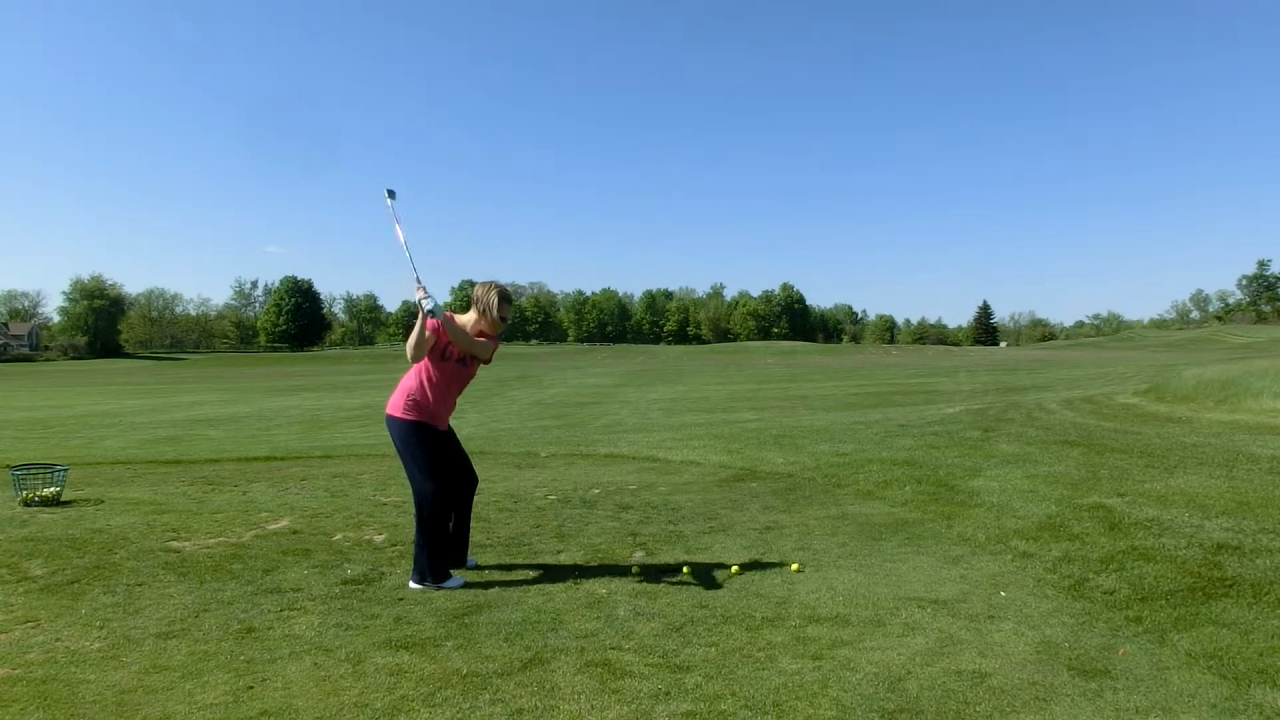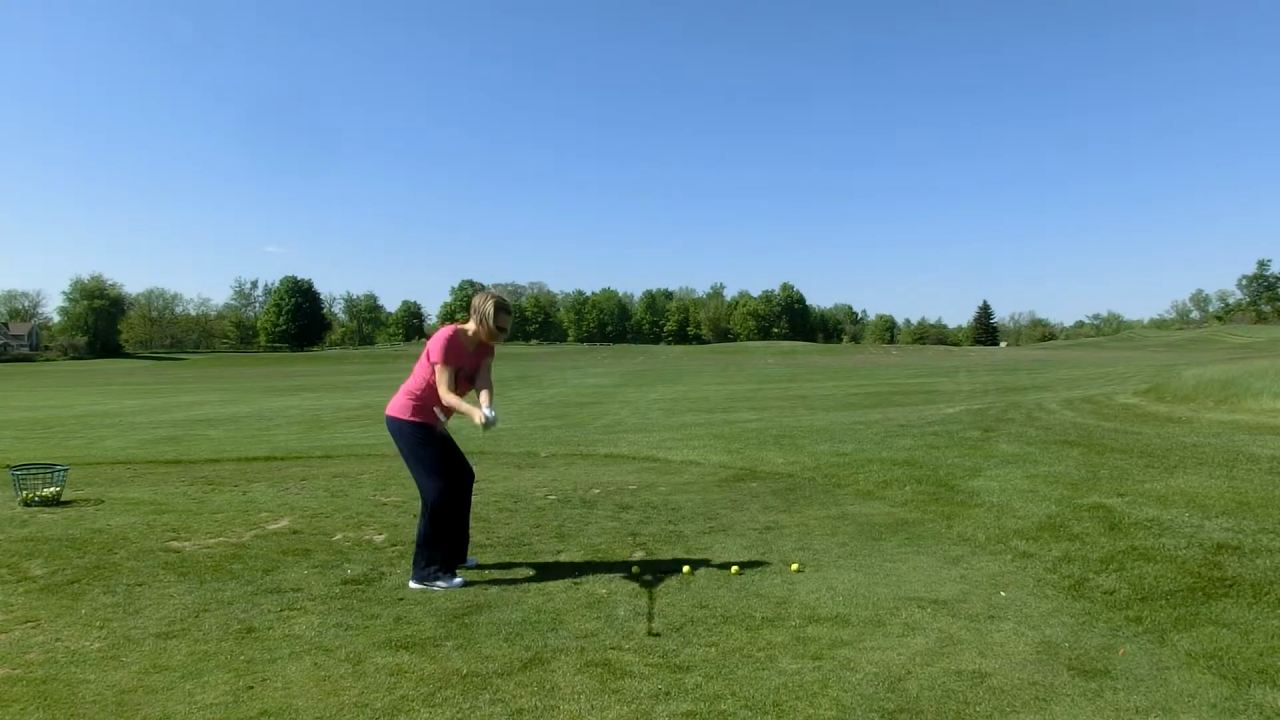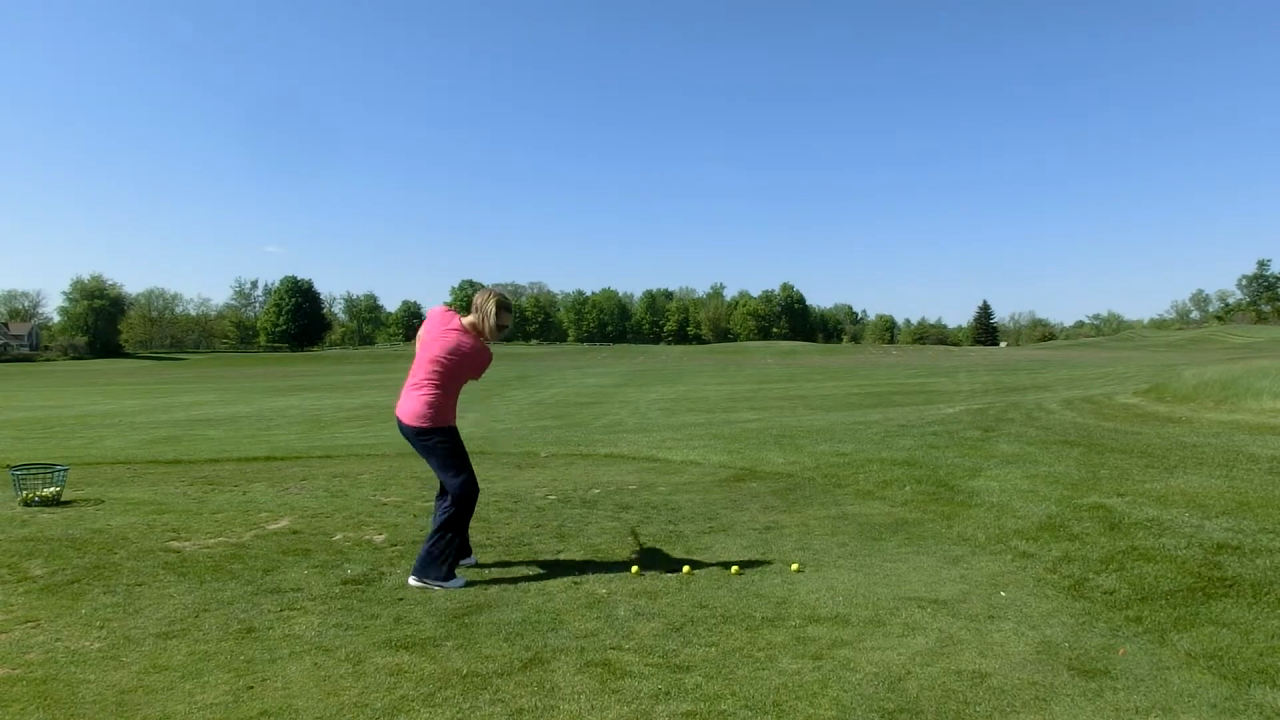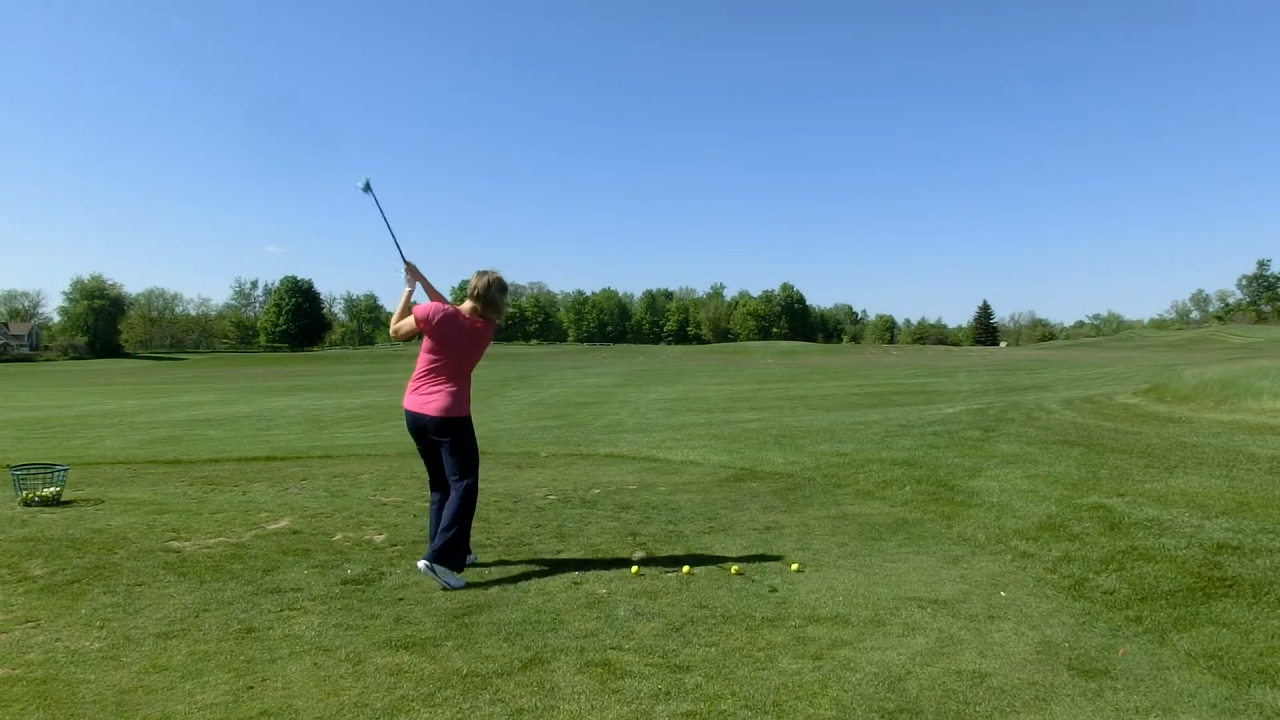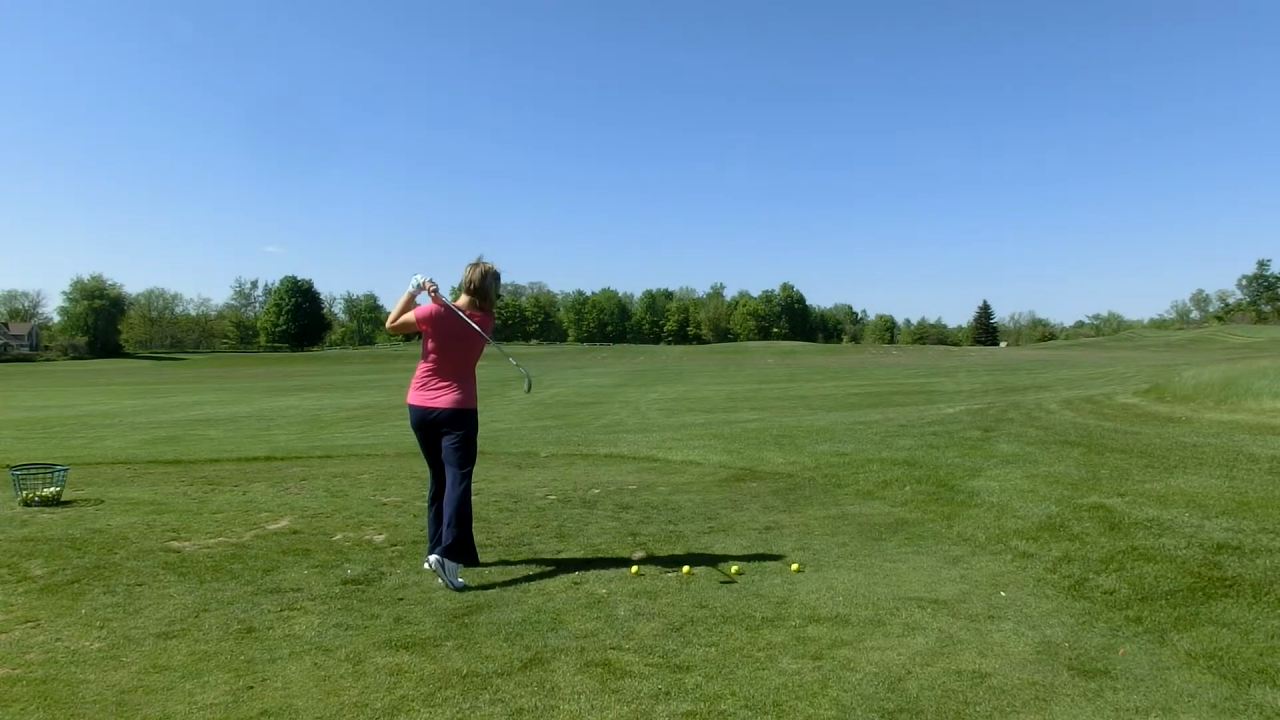
dt=0.2s
person 1, frame 1
left shoulder: (487, 342)
right shoulder: (437, 321)
left elbow: (468, 345)
right elbow: (414, 356)
left wrist: (440, 315)
right wrist: (424, 314)
left hip: (437, 420)
right hip: (407, 416)
left knee: (464, 482)
right knee: (432, 491)
left ankle: (451, 553)
right ankle: (427, 573)
person 1, frame 2
left shoulder: (484, 348)
right shoulder: (447, 340)
left elbow: (483, 383)
right elbow: (446, 395)
left wrist: (486, 409)
right wrist: (473, 413)
left hip: (431, 422)
right hip: (407, 418)
left knee: (461, 479)
right knee: (439, 489)
left ankle: (452, 553)
right ankle: (427, 572)
person 1, frame 3
left shoulder: (440, 315)
right shoulder: (479, 352)
left elbow: (420, 344)
left hip: (409, 414)
right hip: (430, 422)
left knee: (454, 481)
right knee: (463, 490)
left ankle: (454, 551)
right ankle: (429, 570)
person 1, frame 4
left shoulder: (433, 312)
right shoulder: (487, 328)
left elbow: (396, 332)
left wrist: (409, 290)
right wrist: (423, 281)
left hip: (413, 410)
right hip: (449, 414)
left knee: (441, 481)
right knee: (464, 485)
left ankle: (450, 550)
right ankle: (438, 558)
person 1, frame 5
left shoulder: (434, 313)
right shoulder: (485, 320)
left elbow: (392, 325)
left wrist: (414, 291)
right wrist: (436, 295)
left hip: (420, 407)
right hip: (458, 409)
left knee: (439, 479)
right knee: (458, 479)
left ankle: (438, 549)
right ankle: (447, 553)
